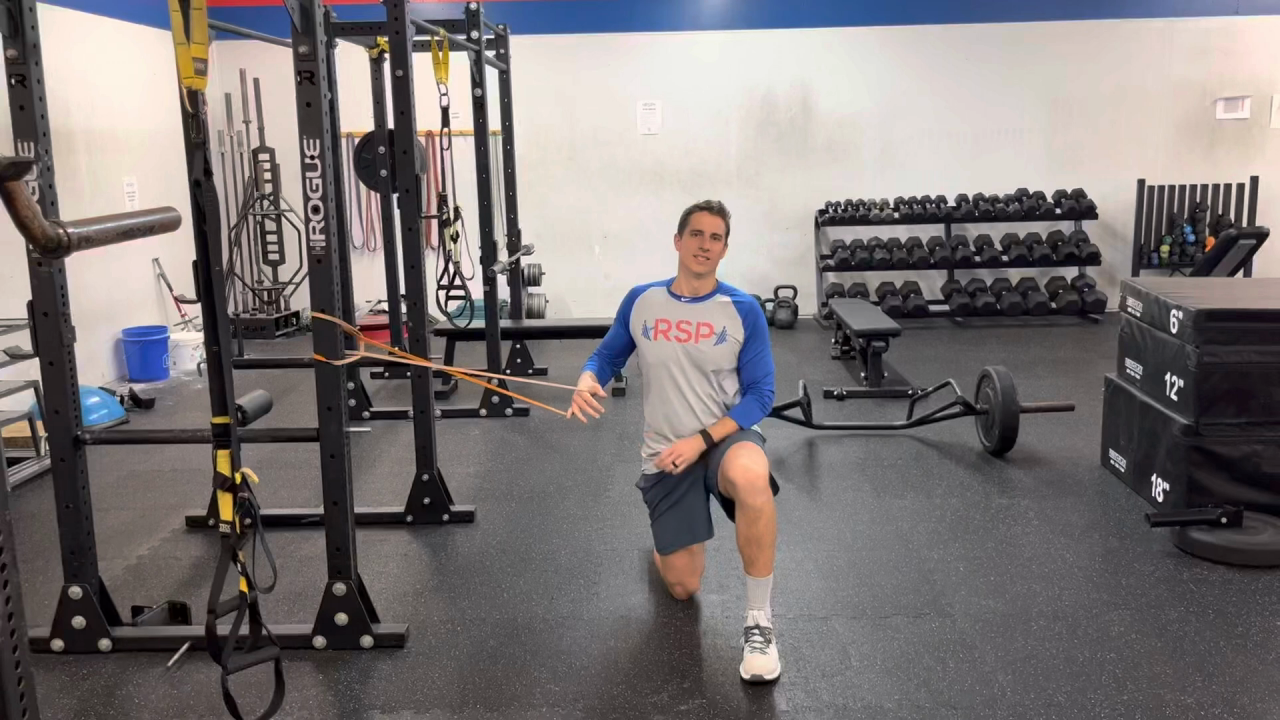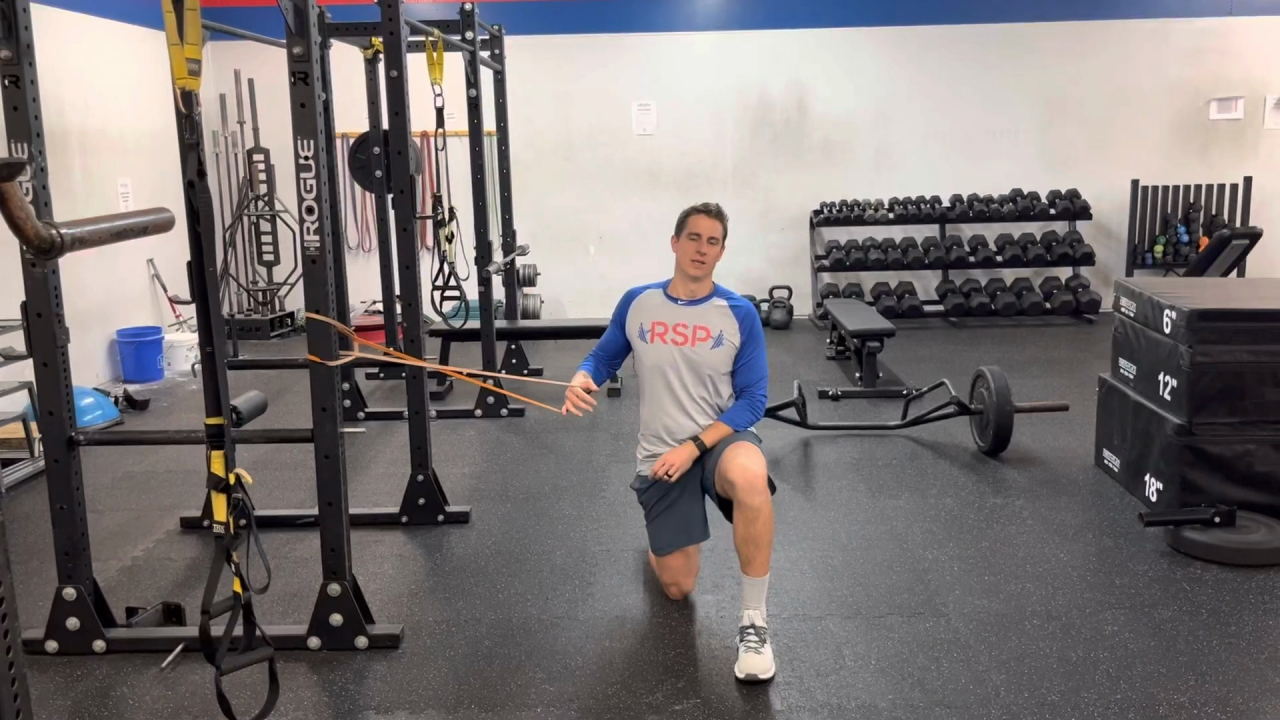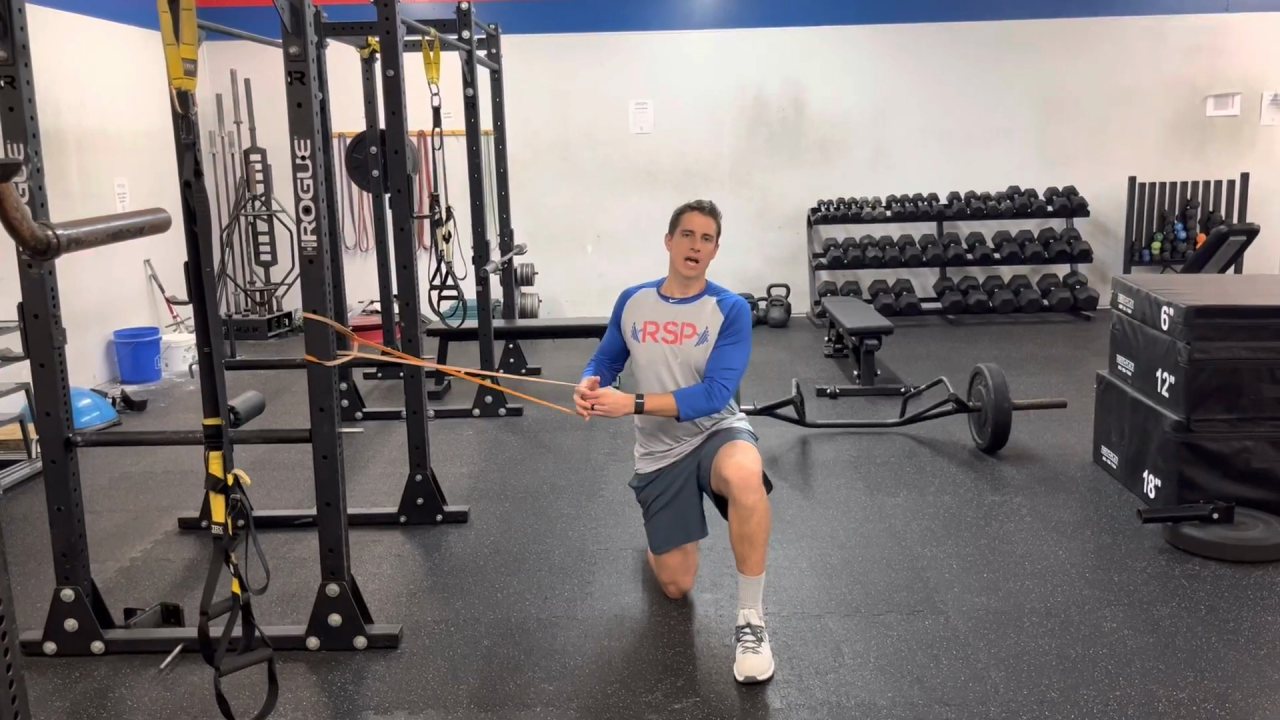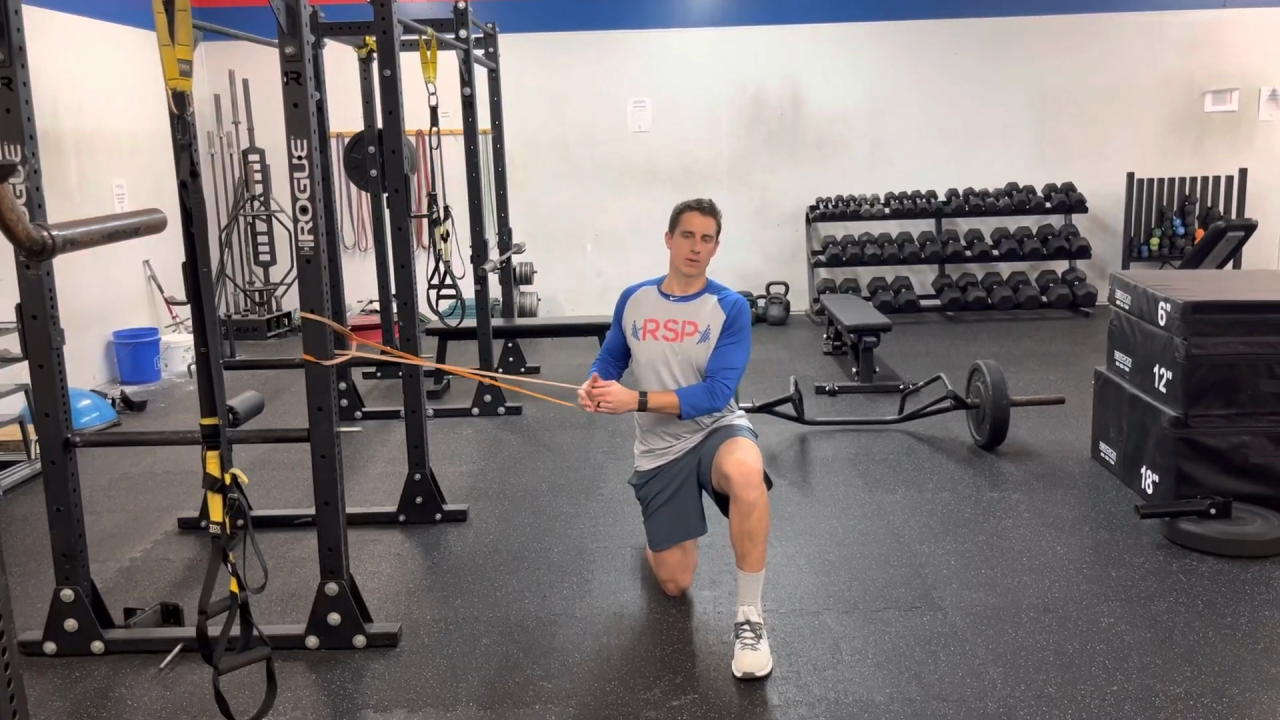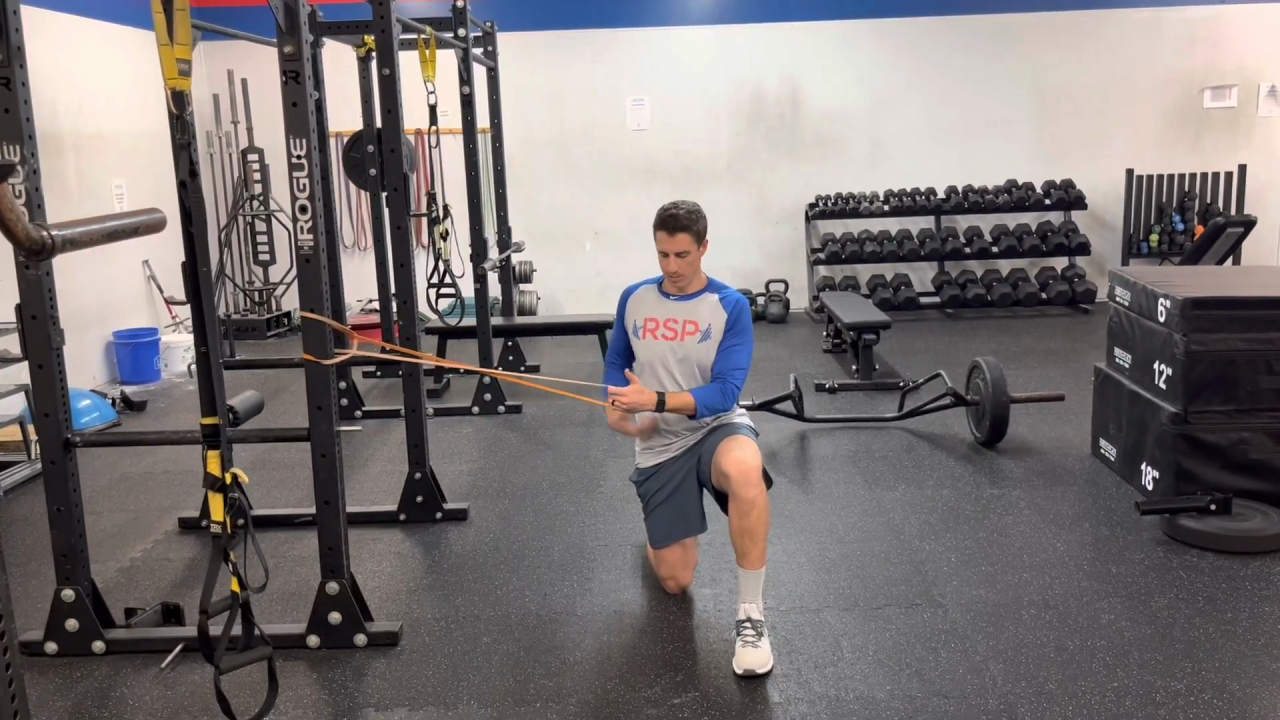
dt=1s
person 1, frame 1
left shoulder: (744, 310)
right shoulder: (640, 301)
left elbow: (760, 395)
right elbow: (607, 356)
left wrist: (701, 439)
right wrist: (586, 381)
left hip: (726, 439)
right hip: (666, 455)
left knee: (751, 479)
right knee: (682, 587)
left ankle: (758, 620)
right ankle: (671, 538)
person 1, frame 2
left shoulder: (740, 314)
right shoulder: (636, 303)
left elbow: (753, 401)
right elbow: (603, 357)
left wrist: (694, 447)
right wrist: (581, 379)
left hip: (721, 440)
right hip: (660, 456)
left knee: (751, 479)
right knee: (678, 588)
left ankle: (753, 620)
right ankle: (666, 538)
person 1, frame 3
left shoulder: (731, 309)
right shoulder: (632, 302)
left elbow: (715, 395)
right elbow: (604, 361)
left wrist: (633, 402)
right wrist: (587, 386)
left hip: (717, 432)
right hip: (660, 454)
left knee: (746, 477)
right knee: (676, 586)
left ankle: (751, 620)
right ankle: (666, 534)
person 1, frame 4
left shoulder: (731, 308)
right shoulder: (633, 299)
left elbow: (716, 394)
right elbow: (610, 361)
left wrist: (638, 400)
right wrist: (594, 386)
left hip: (716, 430)
right hip: (659, 451)
left knee: (746, 474)
right knee: (675, 583)
left ankle: (749, 617)
right ankle: (665, 532)
person 1, frame 5
left shoulder: (731, 306)
right shoulder: (634, 299)
left elbow: (726, 392)
right elbow: (616, 362)
left wrist: (655, 401)
right wrist: (615, 409)
left hip: (717, 427)
right hip: (659, 449)
left knee: (745, 472)
right knee: (674, 581)
left ankle: (750, 614)
right ankle: (662, 533)
